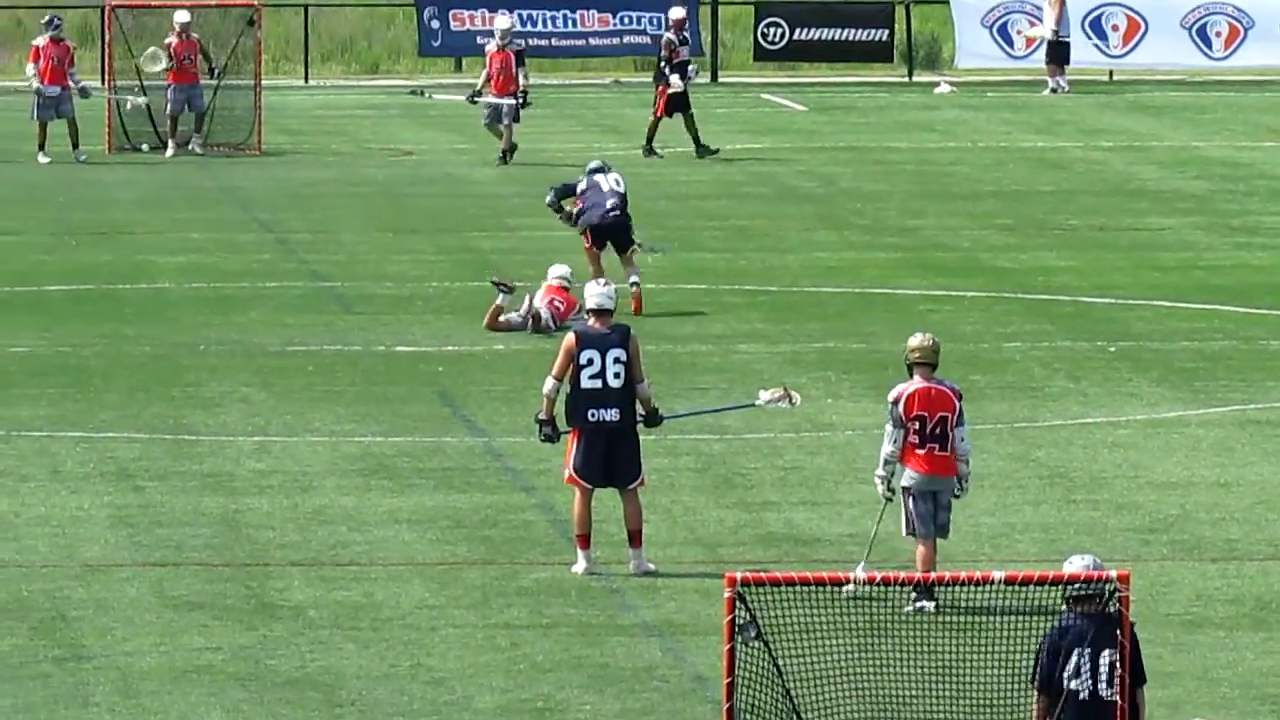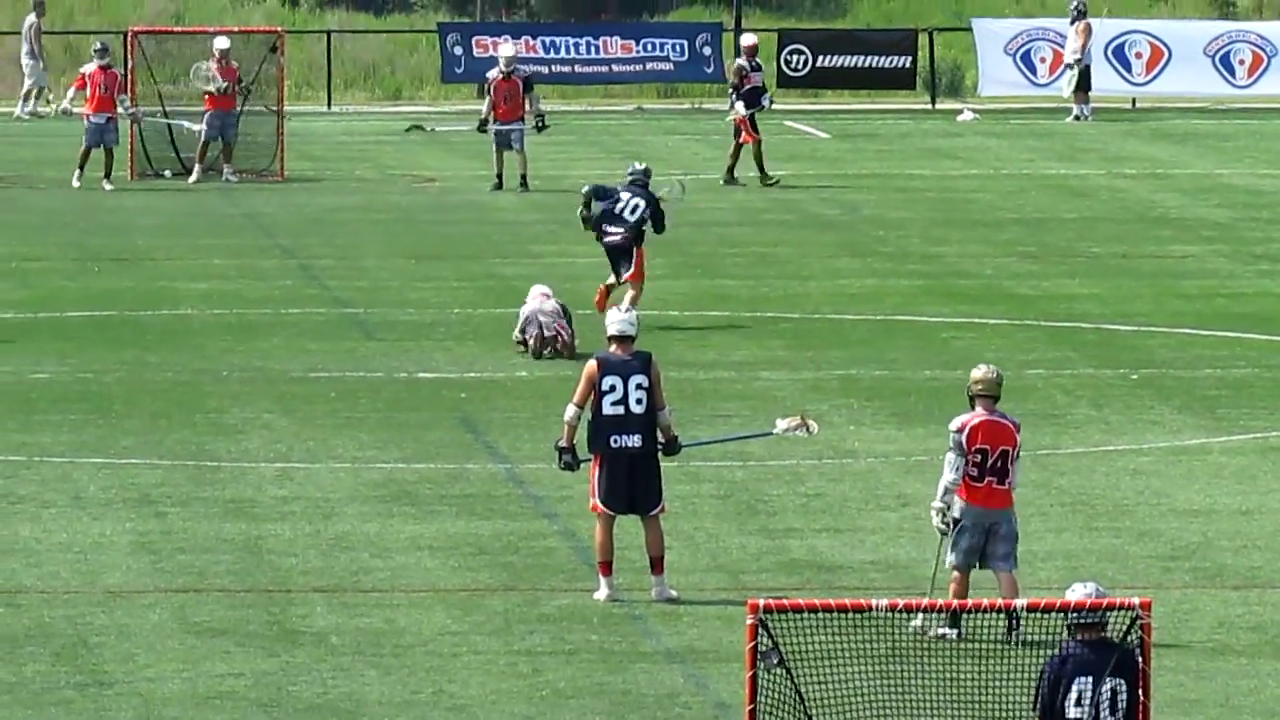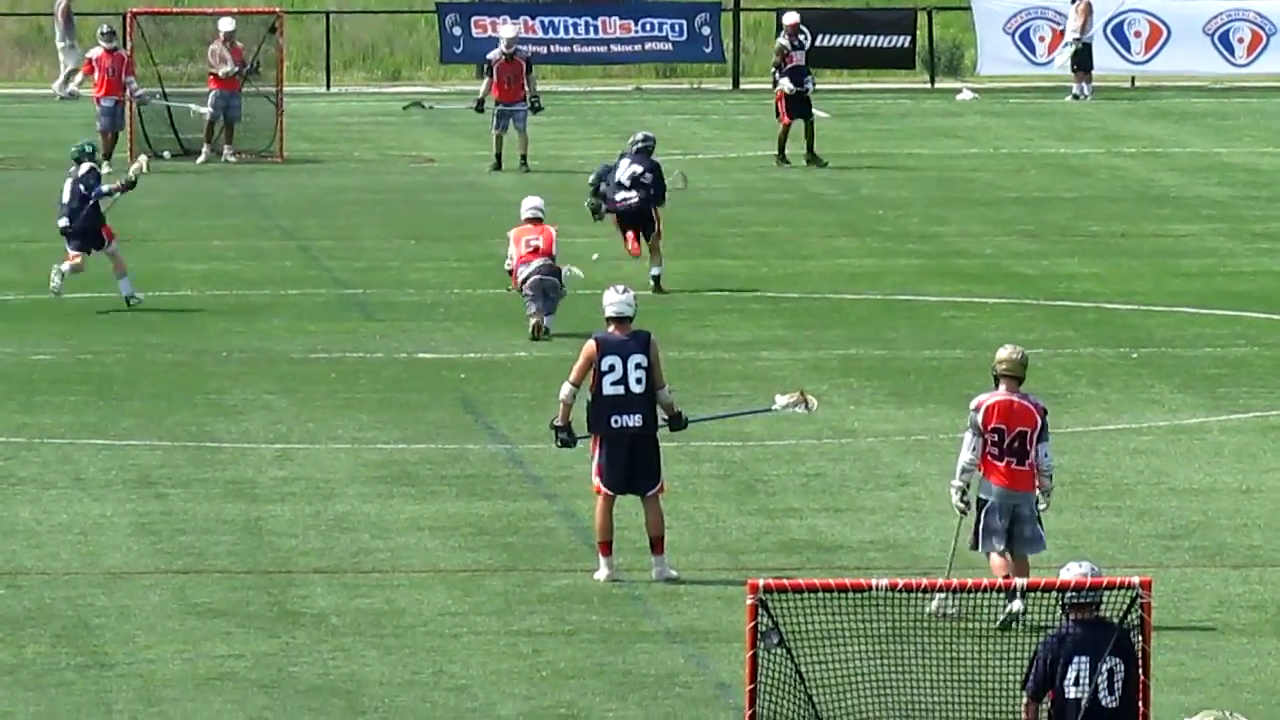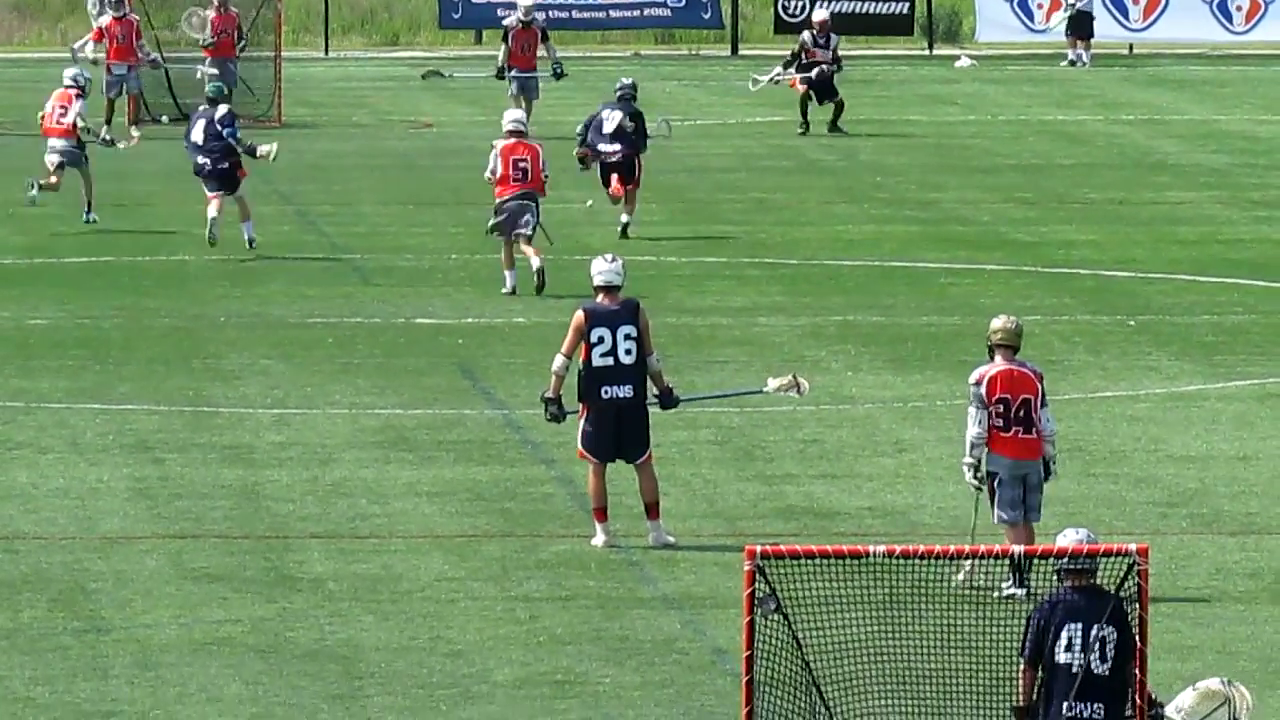
dt=0.5s
person 1, frame 1
left shoulder: (574, 338)
right shoulder: (627, 337)
left elbow: (554, 382)
right elbow: (639, 383)
left wrist: (546, 418)
right wrist: (650, 411)
left hip: (586, 425)
right hip: (621, 424)
left knee: (583, 491)
right knee: (629, 491)
left ankle: (583, 559)
right ankle: (637, 558)
person 1, frame 2
left shoulder: (595, 365)
right shoulder: (649, 364)
left elbow: (575, 409)
right elbow: (661, 411)
left wrist: (566, 446)
right wrist: (670, 440)
left hip: (608, 451)
right hip: (643, 450)
left knee: (605, 517)
right knee: (651, 517)
left ankle: (606, 586)
right ankle: (659, 585)
person 1, frame 3
left shoulder: (594, 345)
right shoulder: (648, 343)
left elbow: (571, 387)
right elbow: (661, 389)
left wrist: (562, 424)
right wrist: (674, 415)
left hip: (608, 431)
right hip: (642, 430)
left knee: (605, 497)
right knee: (650, 497)
left ankle: (606, 566)
right ankle: (659, 565)
person 1, frame 4
left shoulder: (584, 315)
right shoulder: (636, 311)
left elbow: (564, 359)
right elbow: (650, 358)
left wrist: (553, 397)
right wrist: (664, 391)
left hip: (598, 400)
right hip: (632, 399)
left knee: (597, 466)
right knee: (644, 464)
left ankle: (602, 532)
right ankle: (656, 530)
person 2, frame 1
left shoulder: (902, 394)
right shoulder: (952, 393)
left elbow: (892, 443)
right elbow: (961, 442)
left wrist: (884, 476)
right wrist: (963, 475)
left hip: (916, 475)
right hip: (946, 476)
left knee: (923, 537)
right knee: (932, 535)
left ankle: (927, 596)
right ankle: (922, 588)
person 2, frame 2
left shoulder: (963, 425)
right shoulder: (1012, 427)
left elbow: (953, 473)
right elbow: (1013, 474)
left wrist: (940, 507)
left hip: (971, 508)
right hip: (1002, 509)
left knee: (961, 568)
right knee: (1004, 568)
left ankle: (953, 625)
right ankle: (1012, 624)
person 2, frame 3
left shoulder: (983, 405)
right shoulder: (1035, 409)
left elbow: (970, 452)
right elbow: (1043, 456)
left wrist: (959, 487)
right wrist: (1046, 489)
left hip: (994, 489)
right hip: (1024, 491)
left knee: (996, 549)
right knee: (1019, 552)
left ankle: (1013, 600)
right ankle: (1016, 602)
person 2, frame 4
left shoulder: (982, 377)
right shoulder: (1034, 375)
left elbow: (977, 427)
right elbow: (1046, 423)
left wrist: (971, 463)
right wrist: (1050, 458)
left hip: (1002, 460)
right hip: (1032, 459)
left knee: (1012, 522)
right knee: (1026, 520)
left ankle: (1019, 583)
right ankle: (1020, 576)
